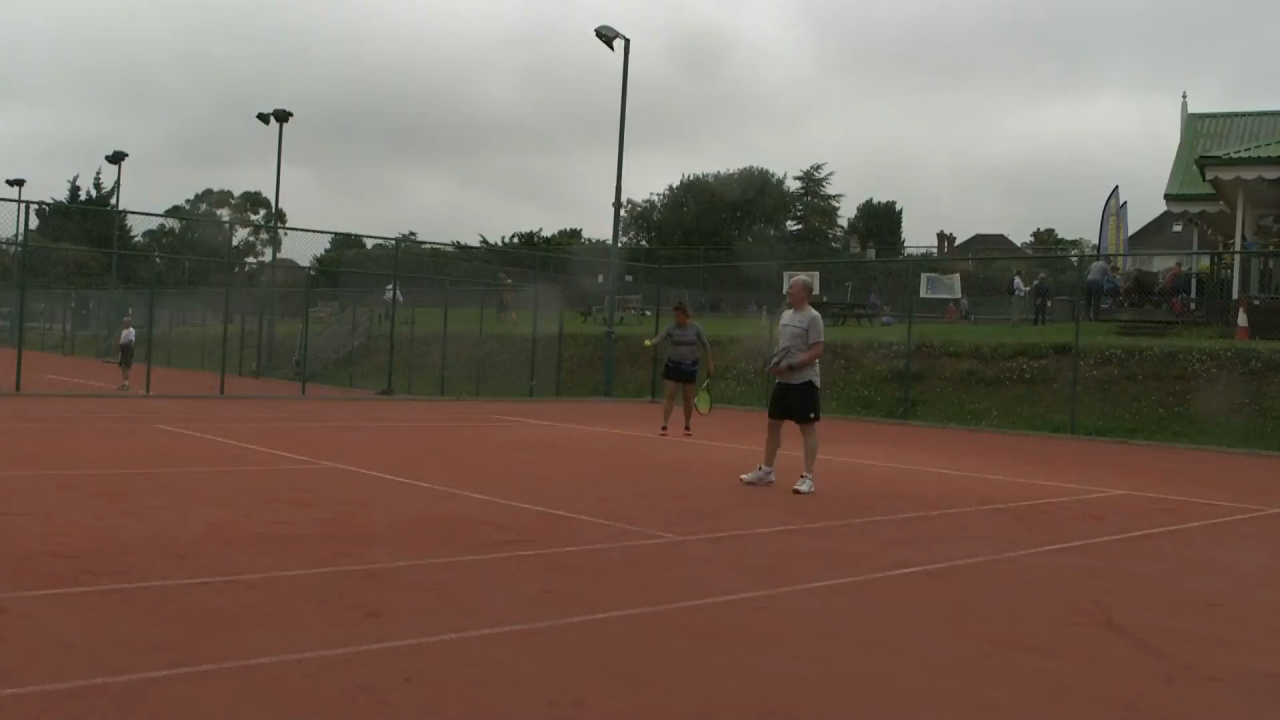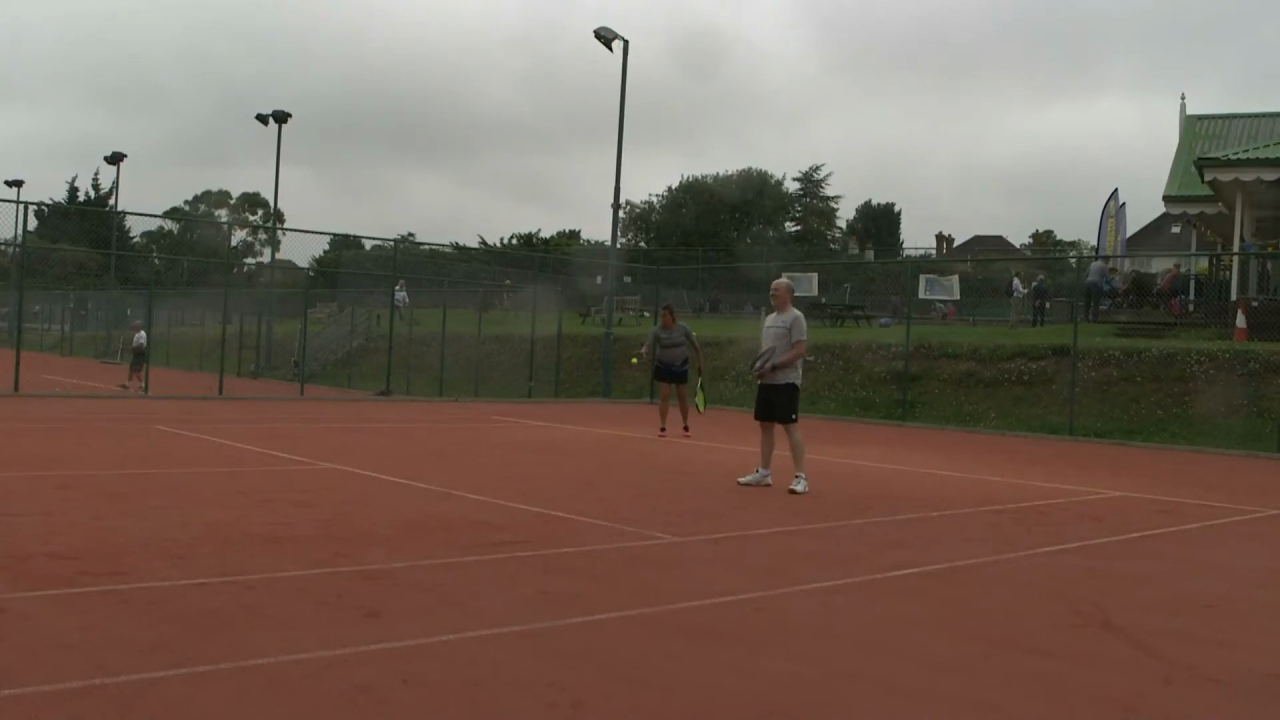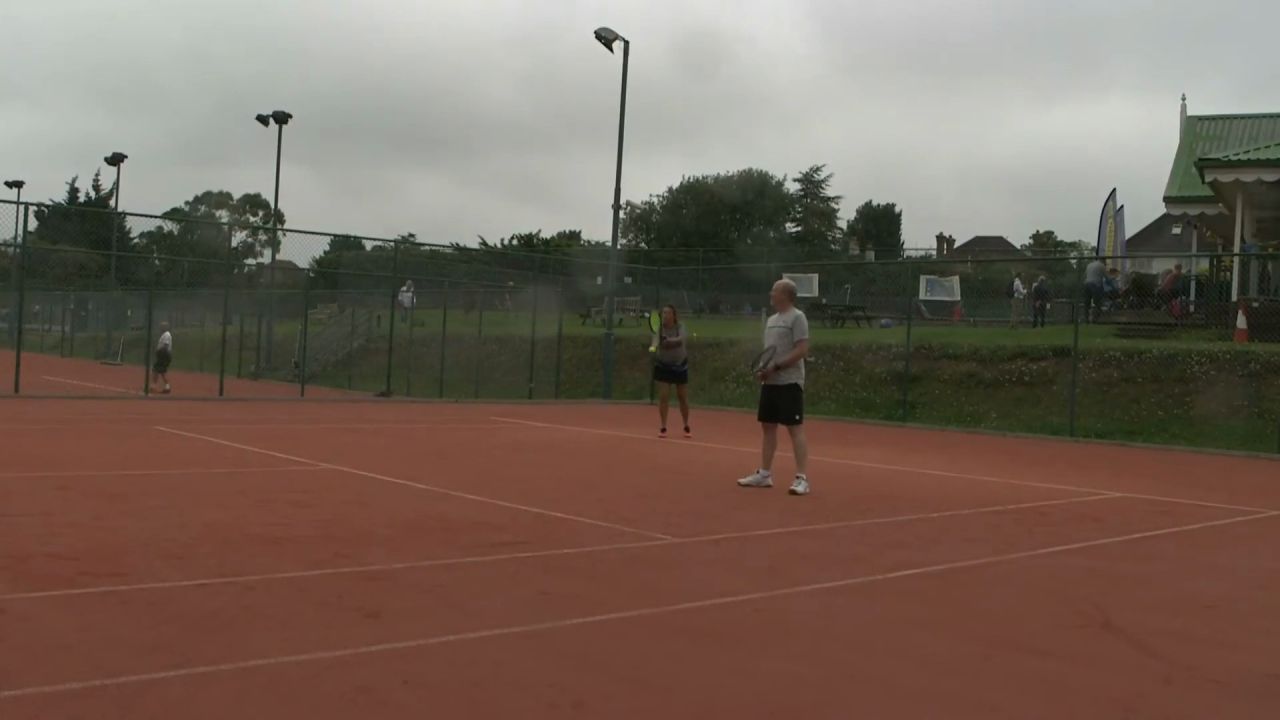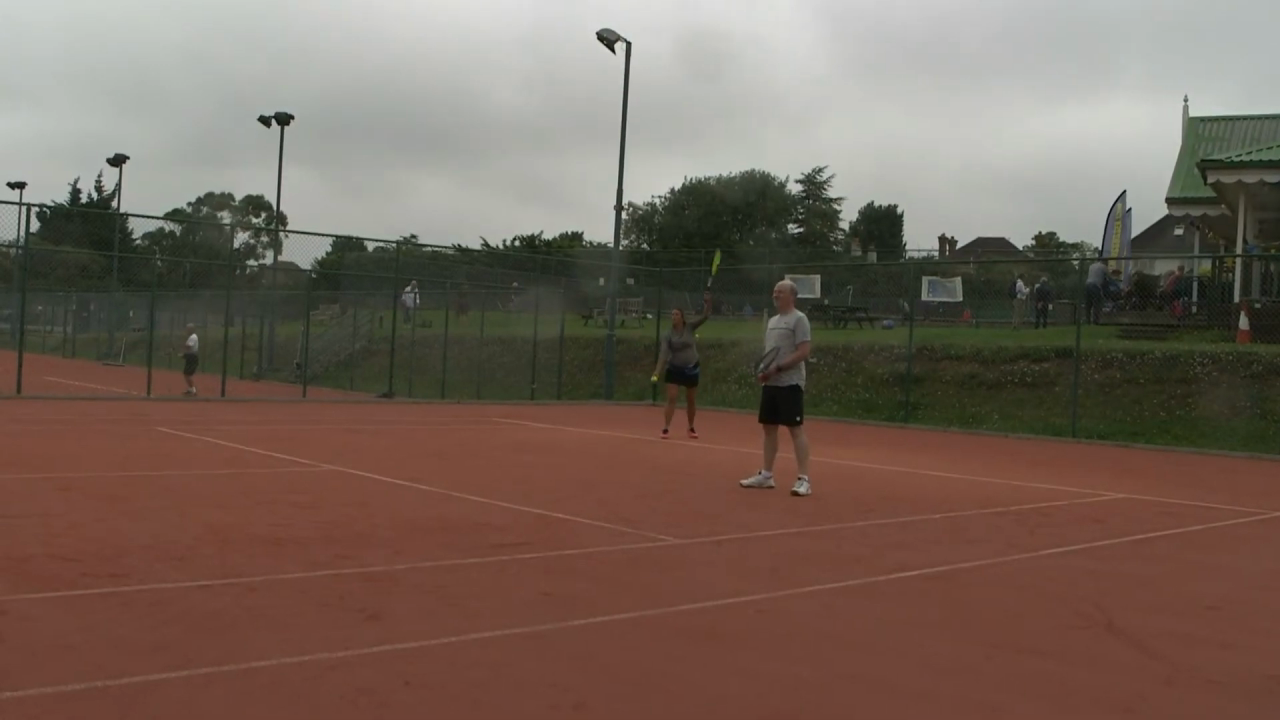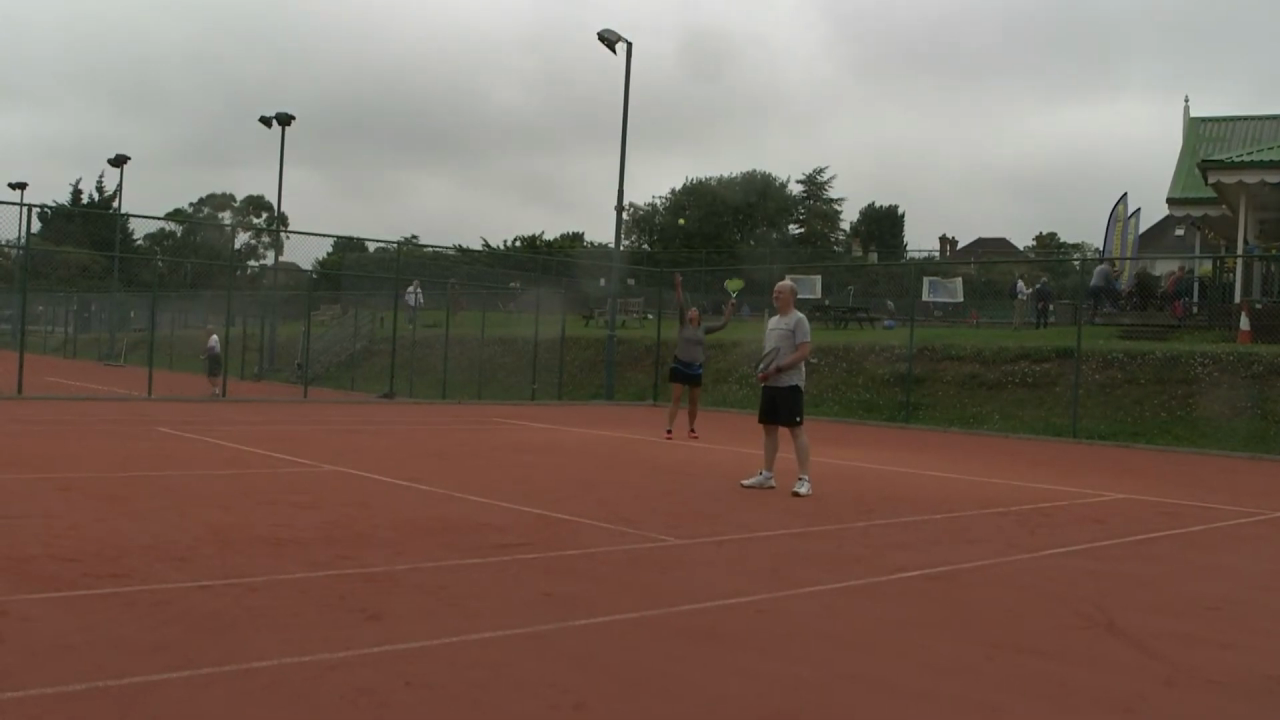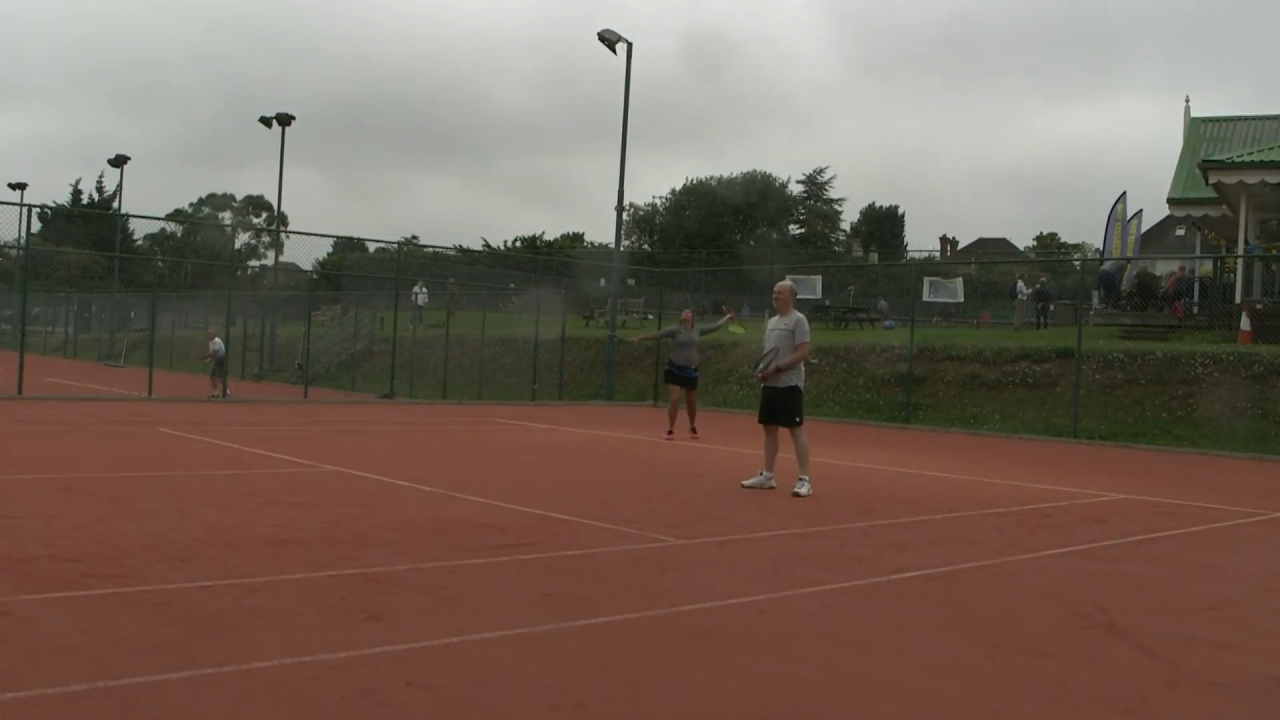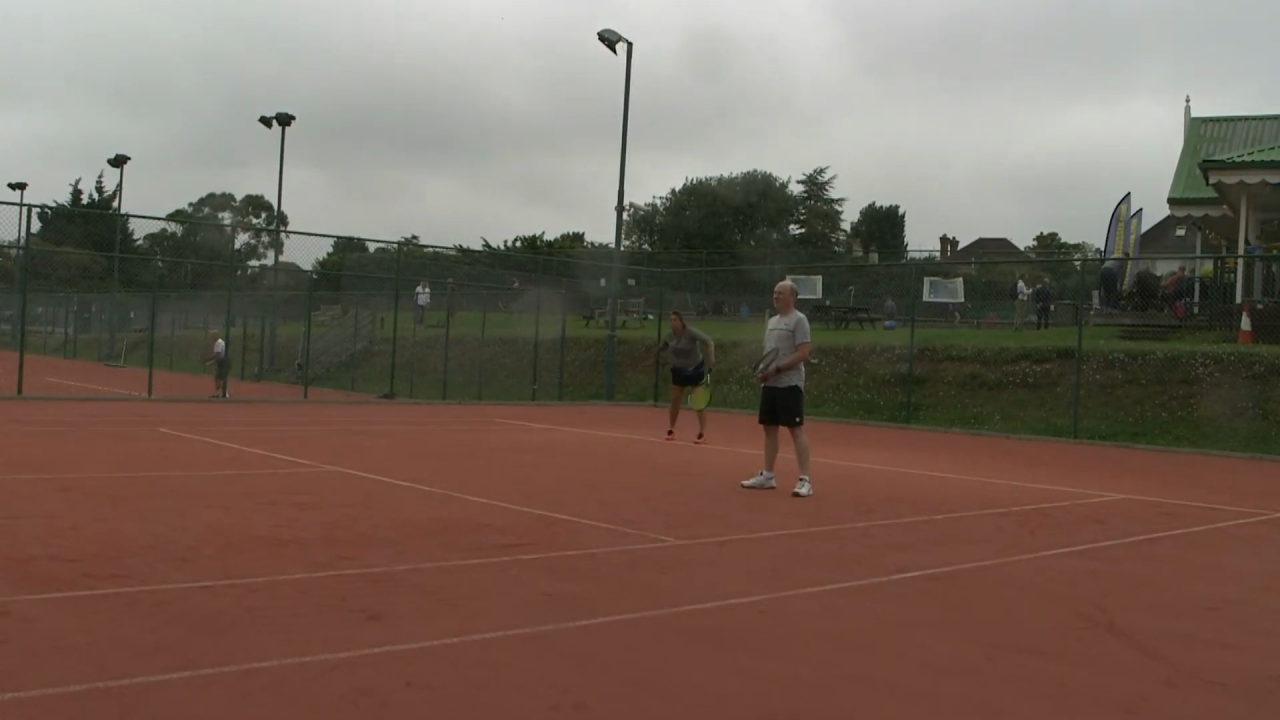
dt=0.7s
person 1, frame 1
left shoulder: (813, 317)
right shoulder: (785, 315)
left elbow: (817, 351)
left wrist: (790, 366)
right wrist: (775, 363)
left hip: (804, 382)
right hip: (783, 381)
left knee: (807, 428)
right knee: (773, 424)
left ankle: (807, 478)
right ankle: (766, 471)
person 1, frame 2
left shoulder: (795, 318)
right shoulder: (769, 318)
left elbow: (800, 351)
left wrist: (773, 366)
right wrist: (759, 367)
left hip: (786, 382)
right hip: (766, 381)
left knee: (790, 427)
right knee: (765, 425)
left ankle: (801, 477)
right ankle: (764, 473)
person 1, frame 3
left shoulder: (797, 317)
right shoulder: (772, 319)
left elbow: (801, 350)
left wrist: (775, 367)
right wrist: (762, 369)
left hip: (789, 382)
right hip: (770, 382)
left knee: (795, 428)
right knee: (768, 427)
left ankle: (802, 478)
right ankle: (764, 474)
person 1, frame 4
left shoulder: (799, 319)
right shoulder: (772, 320)
left elbow: (803, 352)
left wrist: (777, 368)
right wrist: (763, 370)
left hip: (790, 383)
right hip: (770, 383)
left knee: (796, 429)
right knee: (769, 428)
left ankle: (803, 479)
right ankle: (766, 475)
person 1, frame 5
left shoulder: (799, 320)
right shoulder: (772, 321)
left elbow: (803, 353)
left wrist: (777, 368)
right wrist: (762, 371)
left hip: (790, 384)
right hip: (770, 384)
left knee: (796, 429)
right knee: (769, 428)
left ankle: (804, 480)
right ankle: (767, 475)
person 1, frame 6
left shoulder: (798, 320)
right shoulder: (772, 321)
left elbow: (803, 353)
left wrist: (777, 368)
right wrist: (762, 370)
left hip: (789, 384)
right hip: (770, 384)
left knee: (796, 429)
right knee: (769, 428)
left ankle: (804, 480)
right ankle: (767, 475)
person 1, frame 7
left shoulder: (799, 320)
right shoulder: (772, 321)
left elbow: (803, 353)
left wrist: (777, 368)
right wrist: (762, 371)
left hip: (789, 384)
right hip: (770, 384)
left knee: (796, 429)
right knee: (769, 428)
left ankle: (805, 480)
right ankle: (767, 476)
